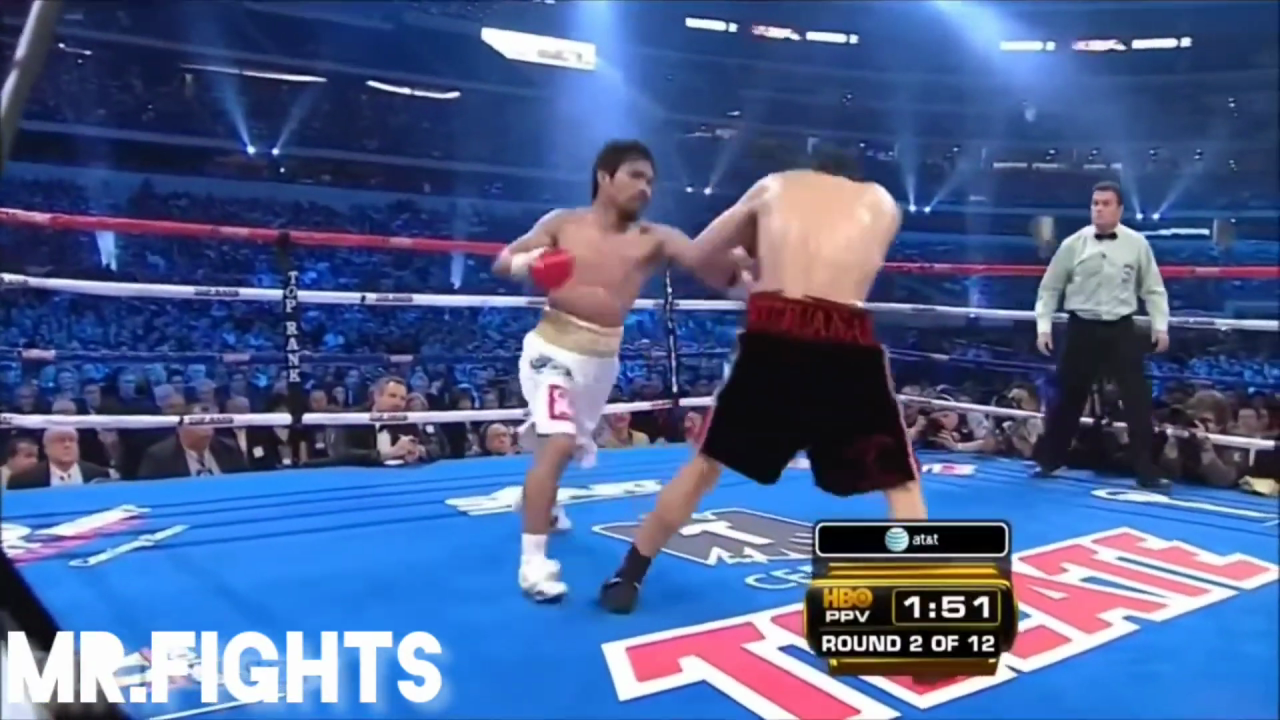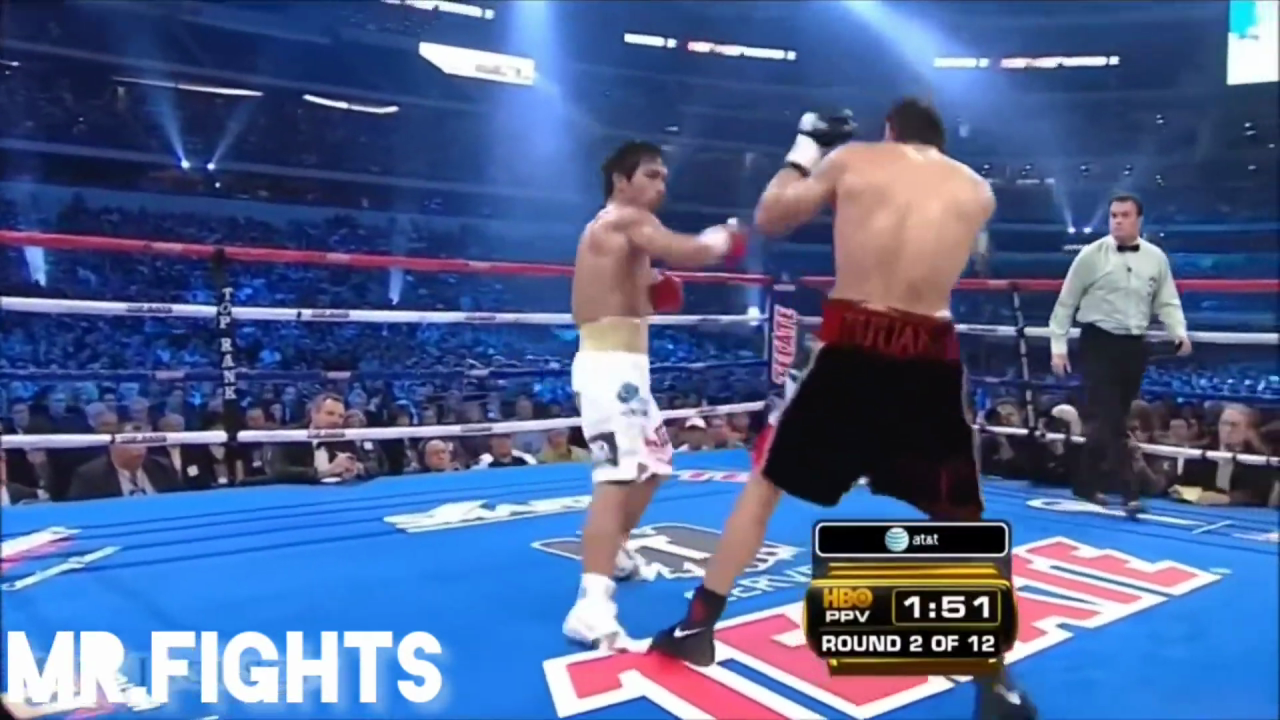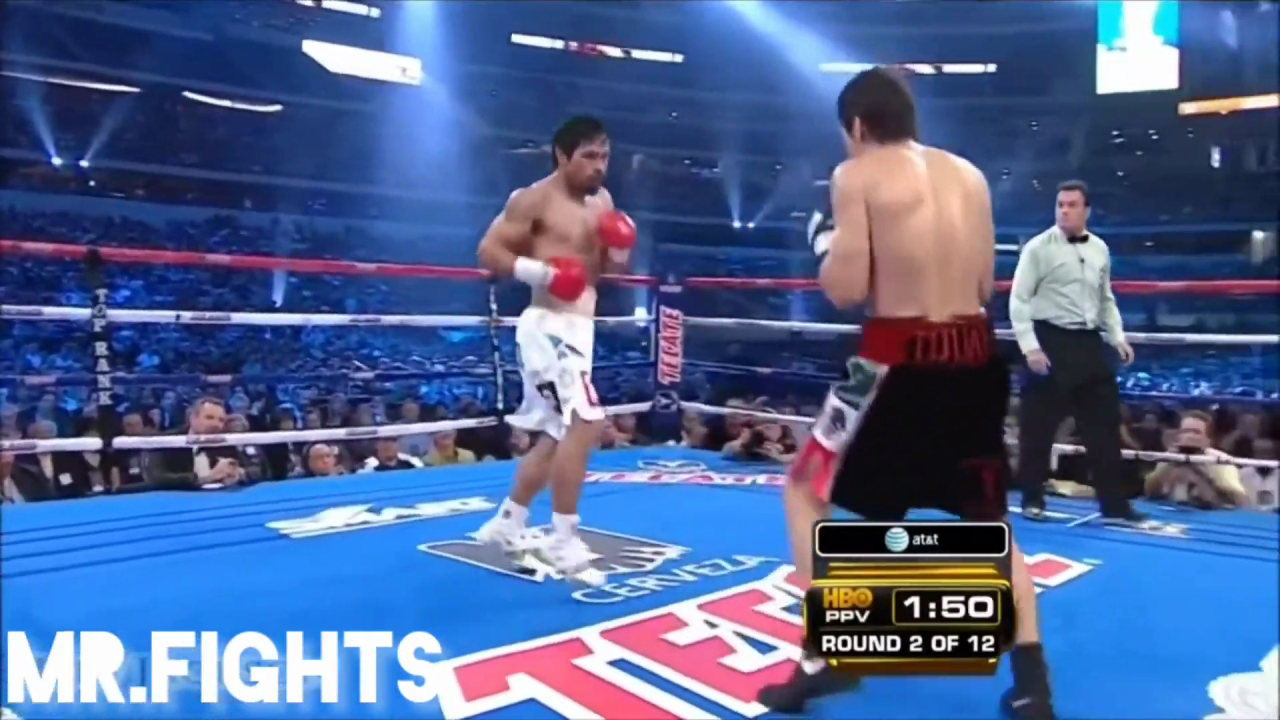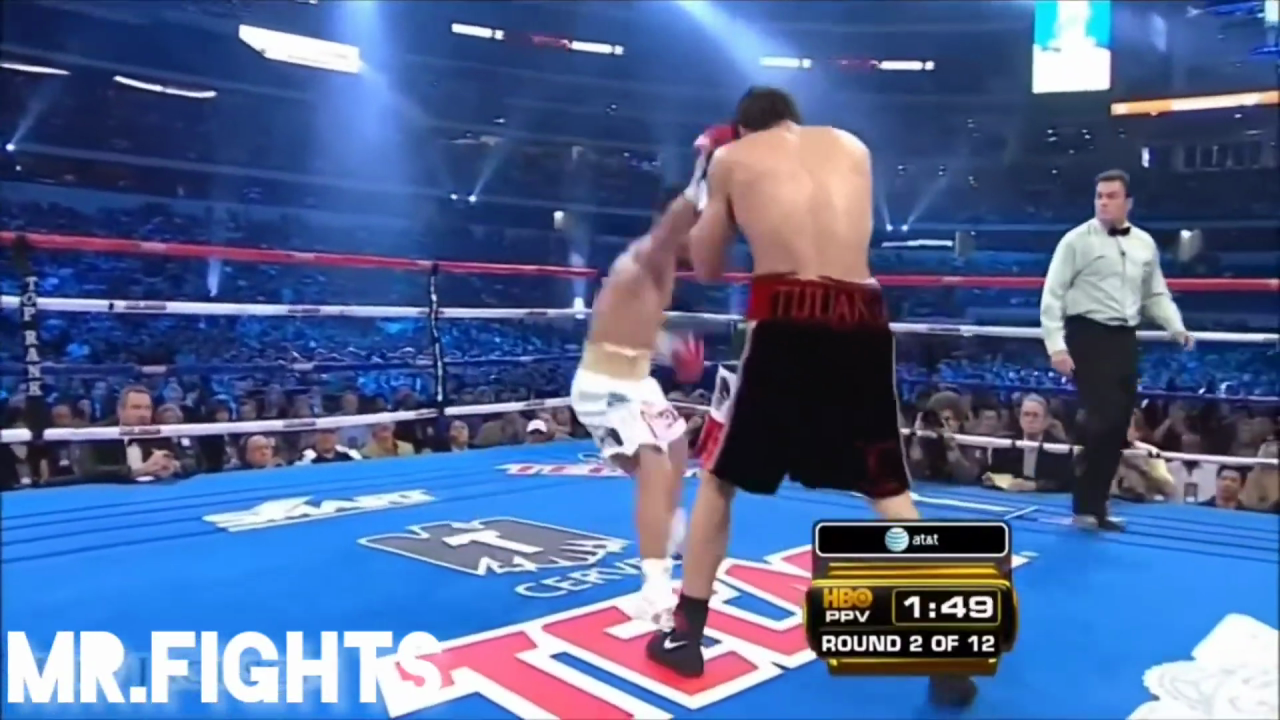
dt=0.5s
person 1, frame 1
left shoulder: (777, 187)
right shoulder: (885, 205)
left elbow: (702, 249)
left hip: (774, 336)
right hip: (851, 344)
left knee: (705, 464)
right knee: (900, 487)
left ankle: (629, 581)
person 1, frame 2
left shoulder: (852, 160)
right shoulder: (975, 191)
left elbow: (769, 219)
left wrist: (805, 151)
left hip: (849, 345)
right hip: (928, 357)
left knee: (764, 484)
right knee: (960, 522)
left ankle: (696, 625)
person 1, frame 3
left shoulder: (858, 175)
right shoulder: (969, 175)
left elbow: (847, 292)
right elbow: (983, 283)
left wrist: (827, 244)
left hip: (900, 358)
right hip: (974, 359)
left knee: (805, 491)
right knee: (986, 524)
left ankle: (829, 654)
person 1, frame 4
left shoulder: (732, 159)
right shoulder: (852, 147)
left elbow: (706, 267)
left hip: (783, 320)
right hip: (859, 319)
left knee: (718, 478)
right knee: (891, 493)
left ankle: (685, 633)
person 2, frame 1
left shoulder: (654, 239)
right shoulder: (560, 223)
left elbow: (710, 266)
right elbow: (504, 260)
right wrist: (523, 264)
left hip: (602, 362)
right hip: (550, 352)
left knee: (570, 450)
right knee: (554, 448)
left ankle: (540, 509)
right ankle: (532, 563)
person 2, frame 2
left shoulder: (615, 229)
right shoulder: (626, 219)
right elbow: (685, 252)
left wrist: (652, 291)
right wrist: (724, 238)
left hip: (625, 371)
right hip: (610, 370)
left knee: (650, 471)
right knee: (618, 484)
left ankle: (613, 553)
right ankle: (591, 608)
person 2, frame 3
left shoulder: (600, 201)
right shoulder: (533, 199)
left elbow: (619, 270)
right elbow: (487, 252)
left wrist: (621, 247)
right wrist: (537, 273)
left hip: (577, 330)
right hip: (550, 328)
left knee: (555, 436)
right knee: (584, 427)
left ankle: (506, 523)
right ankle: (565, 539)
person 2, frame 4
left shoulder: (660, 263)
right shoulder: (649, 253)
right elbow: (676, 219)
left wrist: (667, 347)
right wrist: (702, 173)
left hip: (635, 382)
right hip: (606, 386)
left knee: (679, 449)
right knee: (656, 467)
left ankle: (666, 526)
right ankle: (656, 588)
person 3, frame 1
left shoulder: (1138, 244)
right shoulder: (1074, 244)
left elbow: (1153, 289)
right elbow: (1050, 287)
left wrist: (1160, 326)
right wrist: (1044, 326)
left hip: (1122, 330)
right hip: (1083, 330)
left knee: (1137, 401)
right knee: (1068, 397)
left ankle: (1148, 472)
right ankle: (1047, 459)
person 3, frame 2
left shoulder: (1156, 258)
right shoulder: (1091, 255)
left elbow: (1167, 303)
right elbow: (1066, 303)
left wrist: (1179, 332)
right wrist: (1058, 347)
left hip: (1133, 345)
right hip: (1098, 343)
left knee: (1114, 419)
right knee: (1107, 416)
left ankle: (1085, 482)
right ankle: (1128, 492)
person 3, frame 3
left shoulder: (1100, 250)
right shoulder: (1039, 248)
right elbow: (1019, 301)
left wrist: (1118, 337)
right wrist: (1030, 346)
left hip: (1090, 342)
right hip: (1051, 342)
left knee: (1105, 423)
right knee: (1039, 425)
left ankle: (1115, 505)
right ankle: (1032, 497)
person 3, frame 4
left shoulder: (1145, 244)
right shoulder: (1077, 240)
left elbow: (1156, 295)
right elbow: (1052, 296)
left wrist: (1176, 327)
right wrist: (1056, 346)
left hip: (1125, 340)
right hip: (1089, 337)
left knee: (1116, 429)
right knee: (1103, 419)
left ankle: (1094, 508)
right ankle: (1086, 503)
